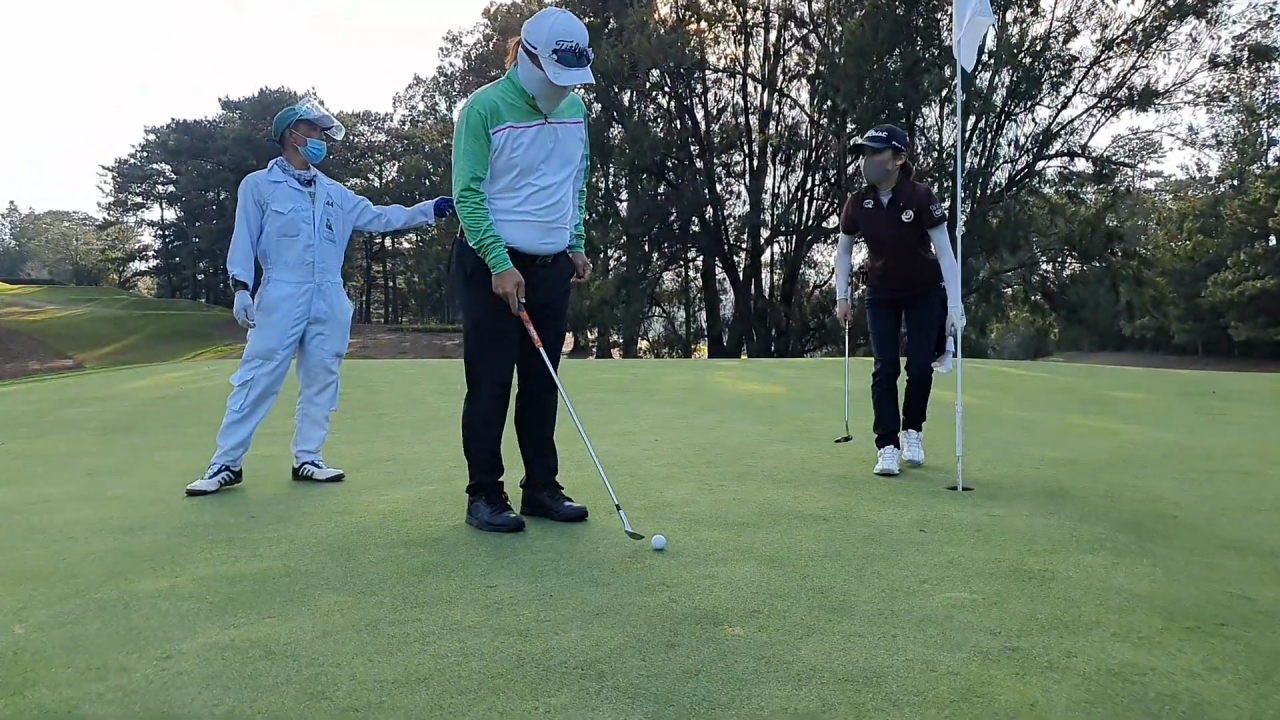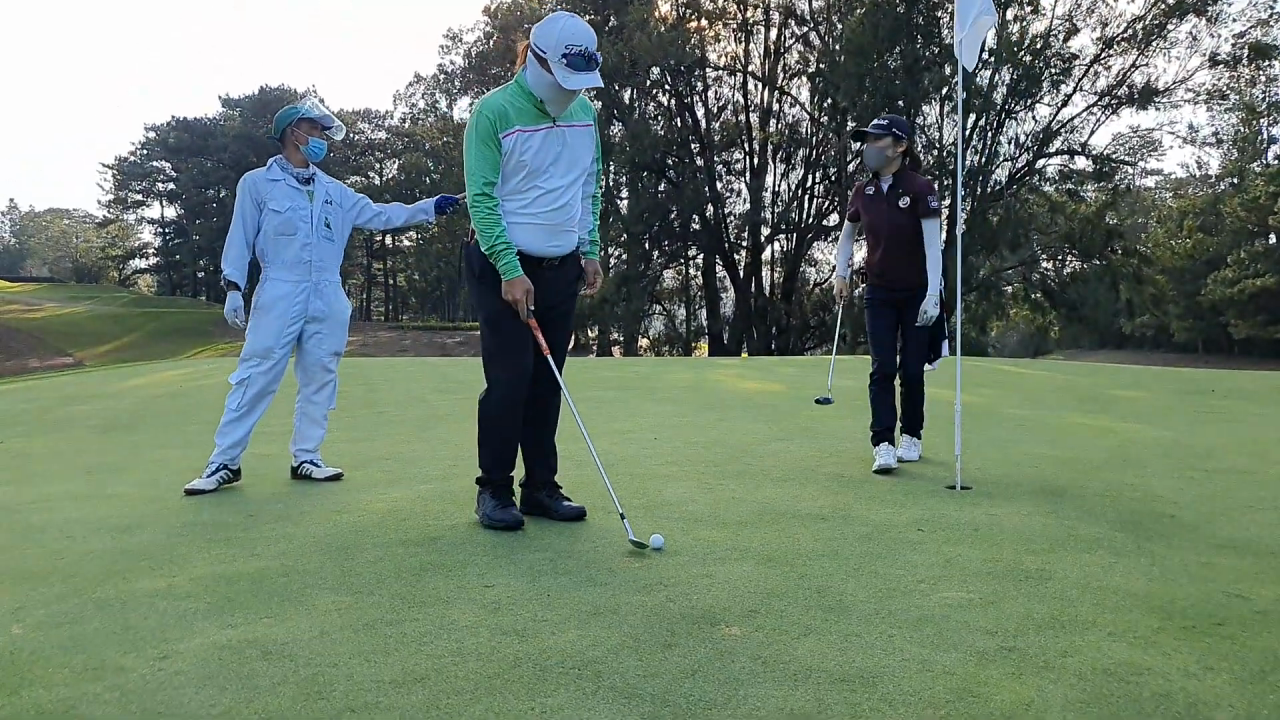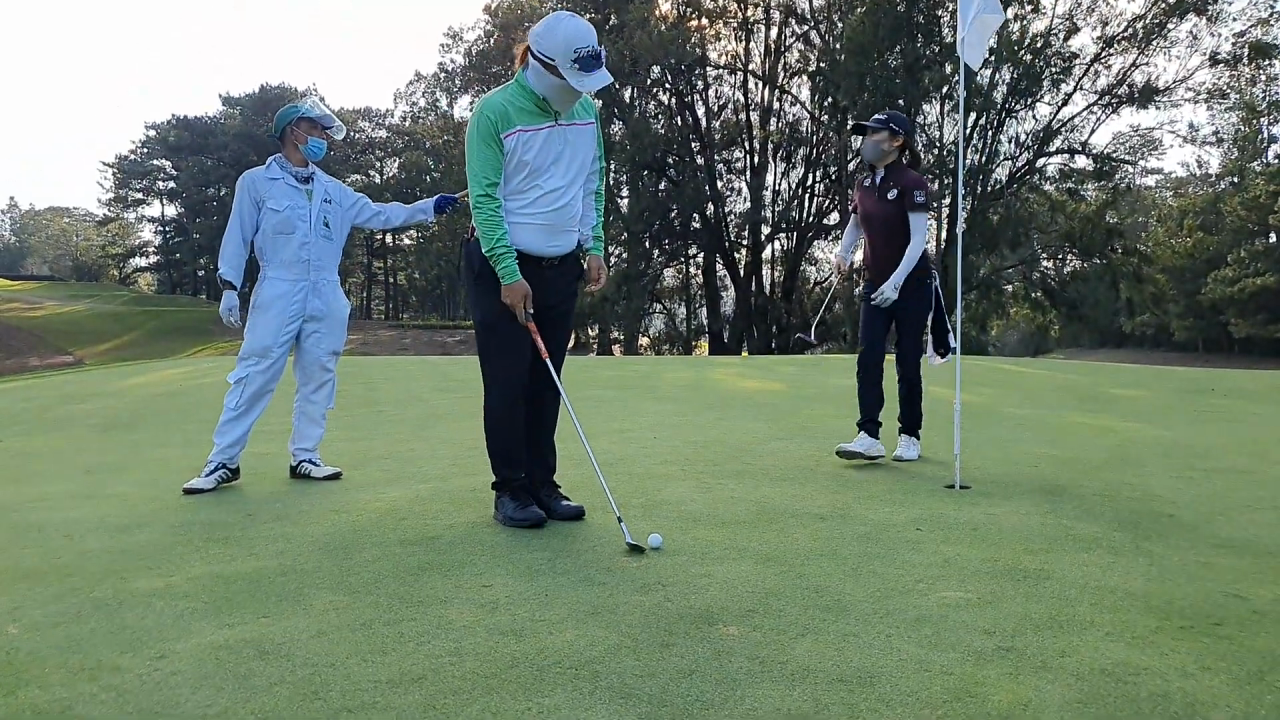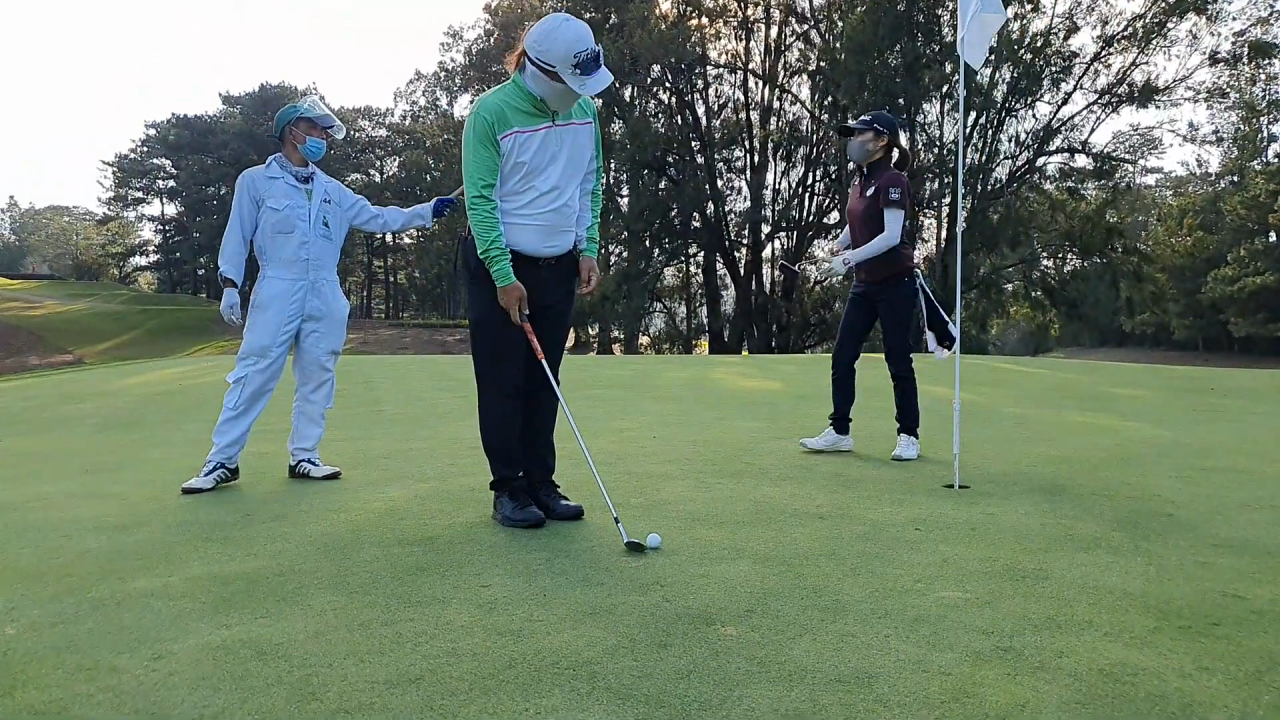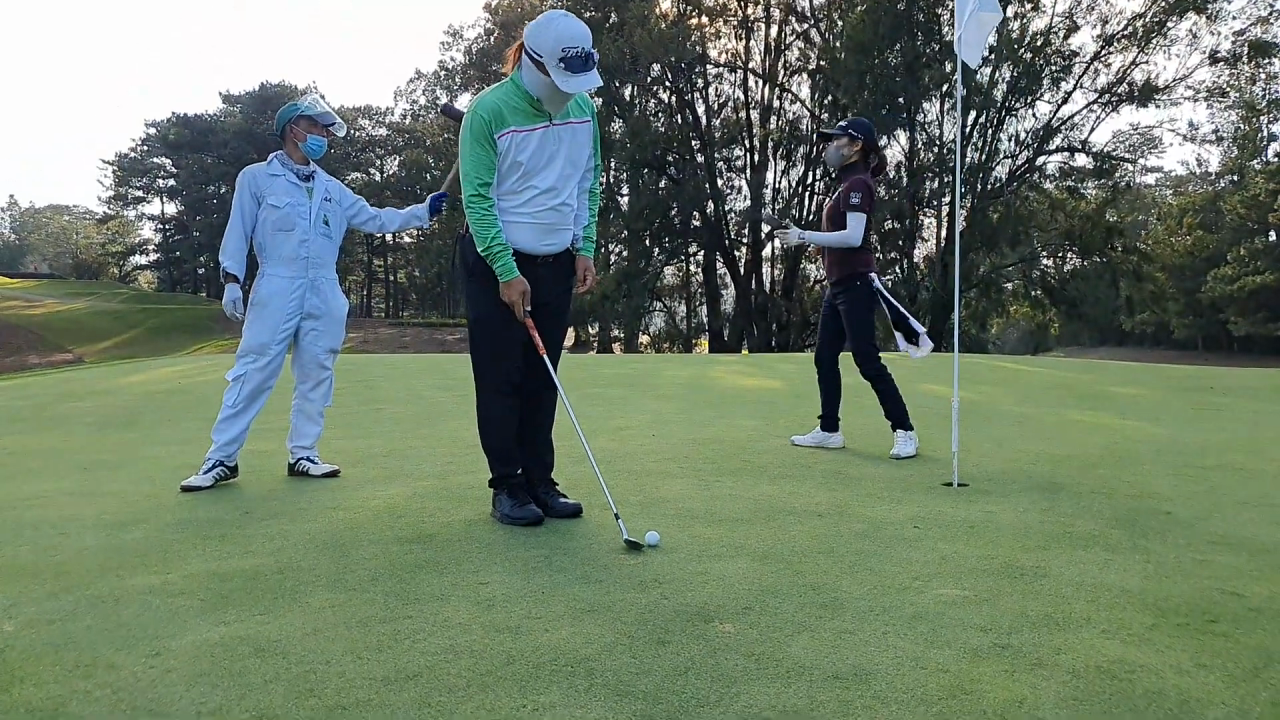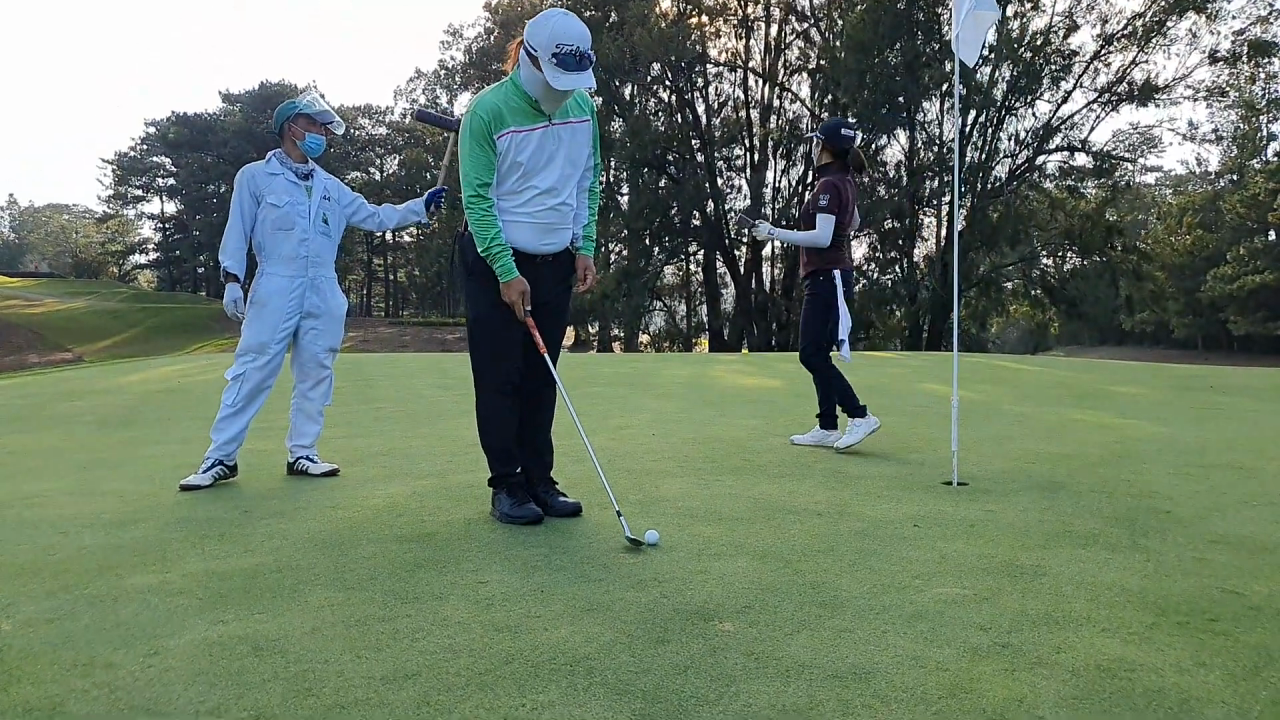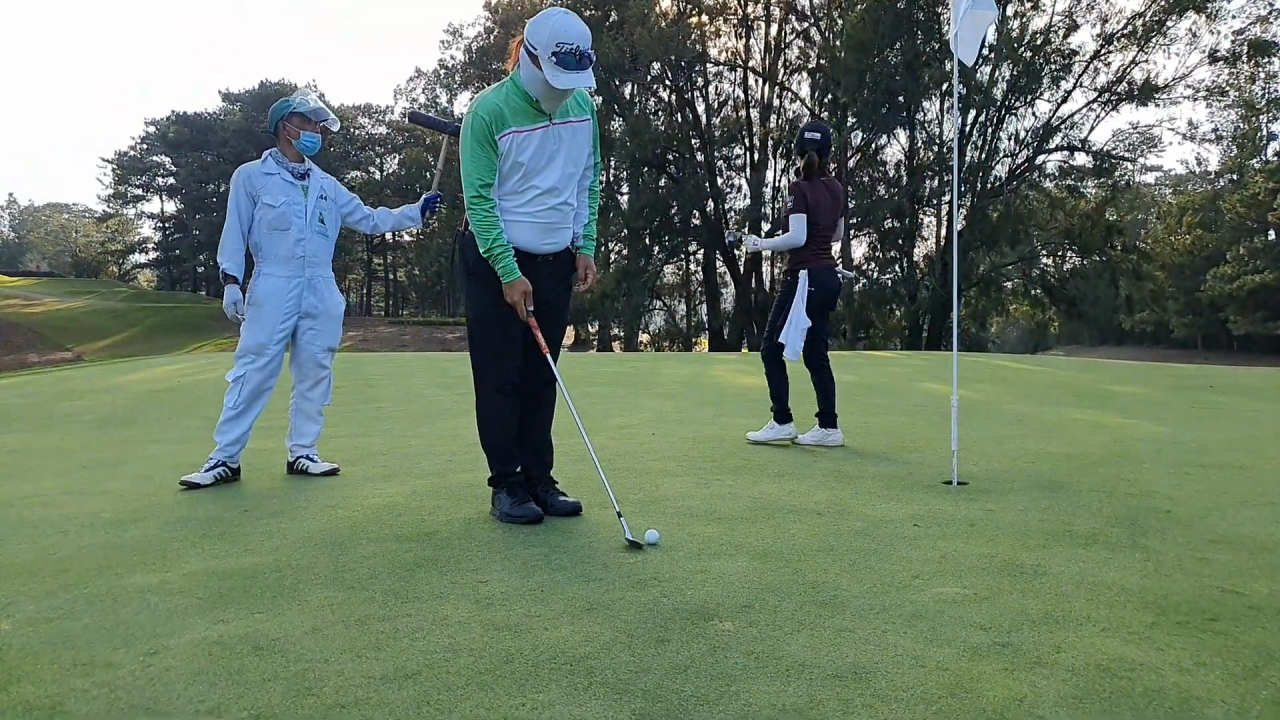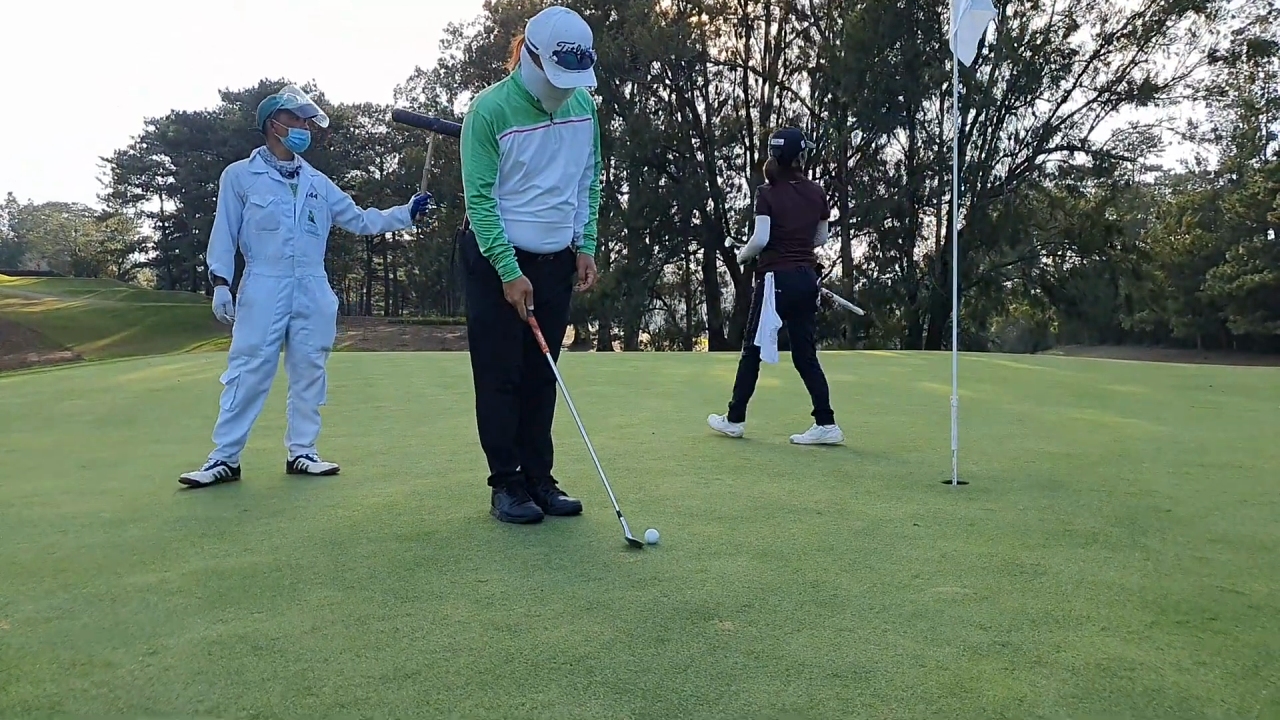
dt=0.2s
person 1, frame 1
left shoulder: (575, 108)
right shoulder: (485, 107)
right elbow: (468, 193)
left wrist: (575, 243)
right wrist: (500, 264)
left hip: (552, 265)
right hip: (492, 265)
left knee: (542, 382)
right knee: (490, 382)
left ankle: (541, 487)
right ankle: (484, 494)
person 1, frame 2
left shoulder: (584, 111)
right shoulder: (494, 111)
right elbow: (482, 197)
left wrist: (590, 249)
right wrist: (510, 271)
left hip: (560, 266)
right hip: (502, 267)
left knee: (546, 382)
right knee: (509, 377)
left ankle: (541, 487)
right ankle: (494, 487)
person 1, frame 3
left shoulder: (585, 110)
right shoulder: (495, 111)
left elbow: (592, 184)
right elbow: (484, 198)
left wrist: (593, 246)
right wrist: (509, 274)
left hip: (560, 265)
right hip: (502, 265)
left knee: (545, 381)
right knee: (507, 378)
left ankle: (541, 484)
right ankle: (510, 489)
person 1, frame 4
left shoulder: (583, 109)
right shoulder: (491, 111)
left elbow: (590, 183)
right elbow: (480, 198)
left wrist: (588, 248)
right wrist: (503, 275)
left hip: (557, 264)
right hip: (499, 266)
left knee: (543, 381)
right knee: (502, 380)
left ankle: (539, 483)
right ankle: (508, 489)
person 1, frame 5
left shoulder: (582, 107)
right shoulder: (489, 110)
left elbow: (589, 182)
right elbow: (477, 197)
left wrist: (584, 248)
right wrist: (507, 272)
left hip: (556, 262)
right hip: (497, 263)
left knee: (541, 379)
right knee: (500, 378)
left ankle: (538, 481)
right ankle: (506, 487)
person 1, frame 6
left shoulder: (582, 106)
right shoulder: (488, 110)
left elbow: (589, 181)
right elbow: (478, 197)
left wrist: (584, 247)
right wrist: (506, 272)
left hip: (555, 261)
right hip: (495, 262)
left knee: (541, 377)
right knee: (499, 377)
left ankle: (538, 480)
right ankle: (506, 486)
person 1, frame 7
left shoulder: (582, 105)
right shoulder: (489, 110)
left elbow: (589, 180)
right elbow: (479, 198)
left wrist: (585, 246)
right wrist: (509, 272)
left hip: (556, 261)
right hip: (495, 260)
left knee: (541, 377)
right knee: (500, 376)
left ankle: (538, 480)
right ankle: (506, 485)
person 1, frame 8
left shoulder: (583, 105)
right shoulder: (490, 109)
left elbow: (589, 180)
right elbow: (480, 197)
left wrist: (585, 245)
right wrist: (509, 271)
left hip: (556, 259)
right hip: (495, 259)
left knee: (541, 376)
right knee: (500, 376)
left ankle: (538, 479)
right ankle: (505, 485)
person 2, frame 1
left shoulder: (334, 192)
right shoulder: (258, 185)
left elbow: (379, 218)
right elbow: (243, 240)
left wrist: (429, 209)
right wrist: (241, 288)
left hip: (330, 298)
right hip: (281, 296)
left knee: (321, 379)
right knee: (257, 377)
left ankle: (307, 459)
right ankle: (226, 464)
person 2, frame 2
left shoulder: (334, 190)
right shoulder: (256, 183)
left elbow: (380, 216)
right elbow: (240, 239)
left wrist: (429, 208)
right wrist: (234, 288)
left hip: (327, 297)
right hip: (279, 294)
left knee: (320, 378)
right knee: (255, 375)
left ankle: (306, 457)
right ankle: (224, 462)
person 2, frame 3
left shoulder: (333, 189)
right shoulder: (255, 181)
left elbow: (379, 215)
right elbow: (237, 237)
left wrist: (428, 207)
right wrist: (229, 287)
left hip: (326, 295)
right hip: (278, 293)
left knee: (318, 376)
right knee: (254, 374)
left ankle: (305, 456)
right ankle: (223, 461)
person 2, frame 4
left shoulder: (332, 189)
right shoulder: (255, 180)
left elbow: (377, 218)
right elbow: (237, 236)
left wrist: (427, 211)
right wrist: (230, 285)
left hip: (325, 295)
right hip: (277, 292)
left knee: (317, 376)
right knee: (254, 373)
left ankle: (304, 456)
right ankle: (222, 461)
person 2, frame 5
left shoulder: (332, 188)
right shoulder: (256, 177)
left elbow: (375, 220)
right elbow: (238, 233)
left wrist: (423, 210)
right wrist: (232, 280)
left hip: (324, 293)
right hip: (276, 289)
left knee: (316, 374)
right knee: (254, 370)
left ankle: (303, 454)
right ankle: (222, 458)
person 2, frame 6
left shoulder: (330, 185)
right shoulder: (255, 176)
left elbow: (374, 217)
right elbow: (237, 232)
left wrist: (420, 206)
right wrist: (233, 280)
left hip: (323, 291)
right hip: (275, 288)
left knee: (315, 373)
right knee: (253, 370)
left ankle: (302, 453)
right ankle: (221, 457)
person 2, frame 7
left shoulder: (327, 185)
right shoulder: (251, 176)
left elbow: (369, 219)
right elbow: (235, 233)
left wrist: (416, 212)
right wrist: (231, 282)
left hip: (321, 291)
right hip: (272, 287)
left knee: (314, 372)
right knee: (253, 371)
left ankle: (302, 452)
right ankle: (224, 457)
person 2, frame 8
left shoulder: (317, 182)
right shoulder: (239, 175)
left elbow: (359, 220)
right elbow: (224, 233)
left wrist: (406, 212)
right wrist: (221, 283)
left hip: (313, 290)
right hip: (263, 288)
left knee: (309, 372)
right knee: (249, 371)
left ankle: (301, 452)
right ankle: (225, 457)
person 3, frame 1
left shoulder: (921, 197)
right shoulder: (857, 202)
left elbow: (945, 252)
right elbow: (843, 250)
left wrist: (955, 304)
right wrist: (842, 296)
left hip: (923, 293)
right hip: (881, 294)
left knee: (919, 367)
right knee: (885, 368)
left ankle: (911, 431)
right ankle: (887, 447)
person 3, frame 2
left shoulder: (921, 188)
right shoulder: (862, 191)
left elbow: (933, 245)
right elbow: (848, 235)
left wrist: (933, 294)
right wrist: (841, 274)
left hip: (917, 293)
right hip: (879, 292)
left knee: (912, 369)
right knee: (882, 368)
left ankle: (911, 437)
right ankle: (883, 444)
person 3, frame 3
left shoulder: (913, 182)
right shoulder: (865, 183)
left elbow: (918, 240)
right elbow: (856, 224)
left wrist: (896, 281)
right wrist: (843, 252)
left hip: (912, 286)
right hip: (875, 286)
left knee: (908, 365)
right knee: (868, 360)
left ankle: (910, 436)
right ankle: (868, 435)
person 3, frame 4
left shoulder: (893, 179)
right shoulder: (860, 180)
left elbow: (892, 235)
left wrist: (850, 259)
right wrist: (840, 245)
left hip: (895, 283)
right hip: (863, 284)
left knee: (898, 361)
right knee: (842, 356)
left ankle: (908, 435)
right ankle: (839, 431)
person 3, frame 5
left shoulder: (859, 183)
right shoulder: (846, 183)
left elbow: (854, 237)
left wrist: (805, 236)
right wrist: (808, 239)
left hip: (856, 283)
right hip: (838, 284)
left knee: (867, 361)
right knee: (824, 357)
left ankle: (904, 430)
right ankle: (829, 430)
person 3, frame 6
left shoulder: (828, 184)
right shoulder: (843, 183)
left elbow: (821, 237)
right elbow: (853, 223)
left wrist: (774, 233)
left hip: (826, 278)
right hip: (830, 276)
left knee: (814, 356)
right knee: (812, 354)
left ankle: (860, 416)
right ankle: (828, 427)
person 3, frame 7
left shoulder: (800, 187)
right shoulder: (835, 187)
left elbow: (797, 238)
left wrist: (760, 244)
left hip: (804, 277)
right hip: (827, 276)
left knee: (773, 348)
right knee: (815, 353)
left ankle: (782, 422)
right ankle: (829, 428)
person 3, frame 8
left shoulder: (768, 192)
right shoulder: (817, 192)
left elbow: (762, 239)
right elbow: (821, 238)
left wrist: (744, 254)
left hip: (776, 279)
right hip: (806, 279)
left knee: (753, 350)
right knee: (805, 354)
left ankle: (734, 419)
right ankle: (826, 424)
